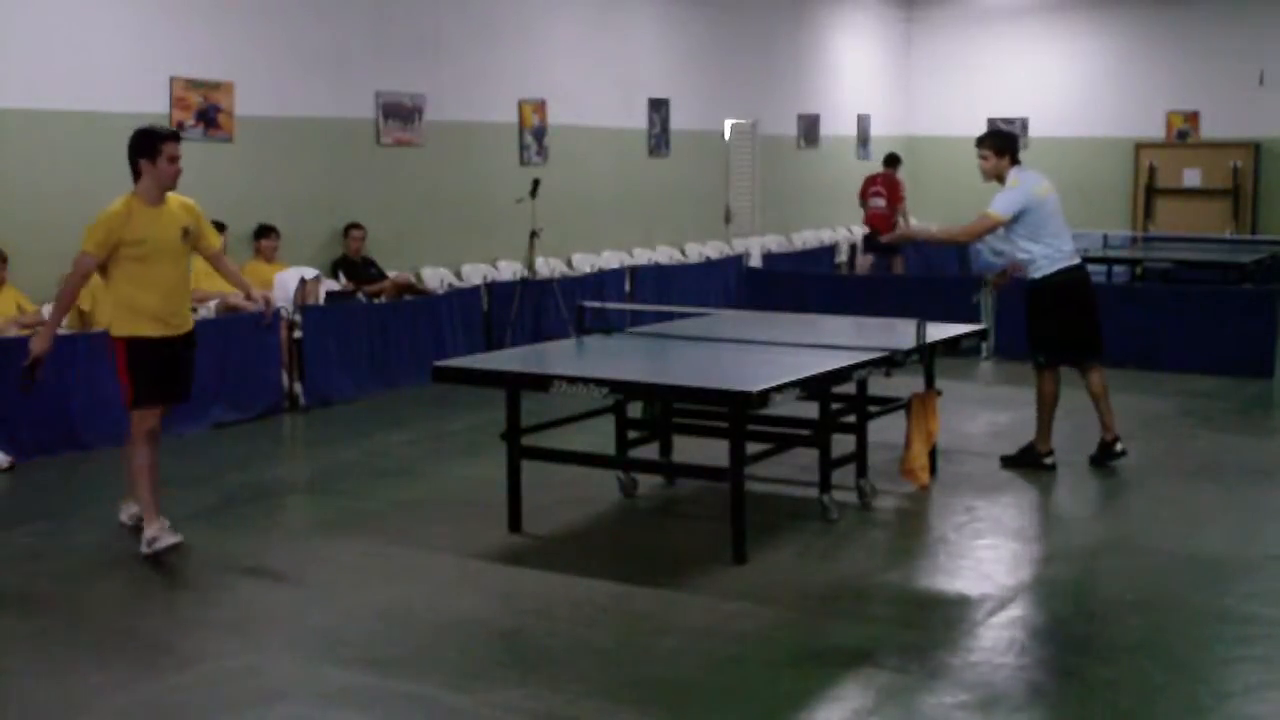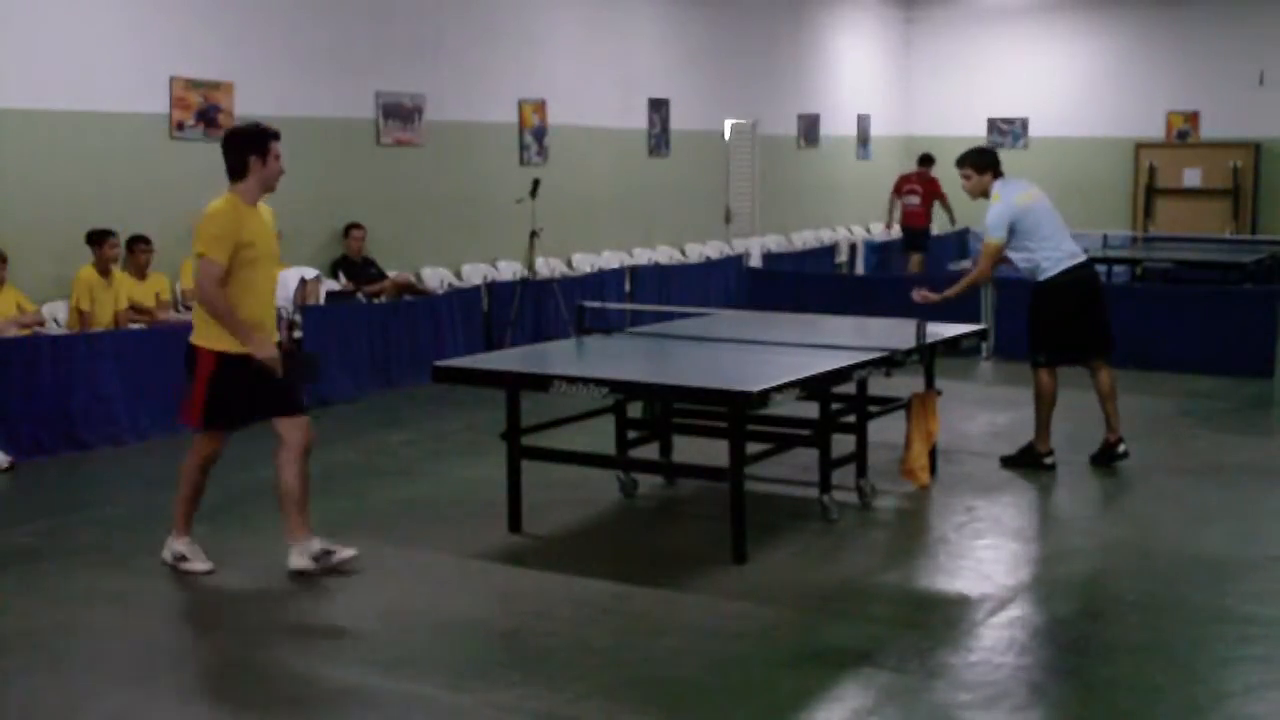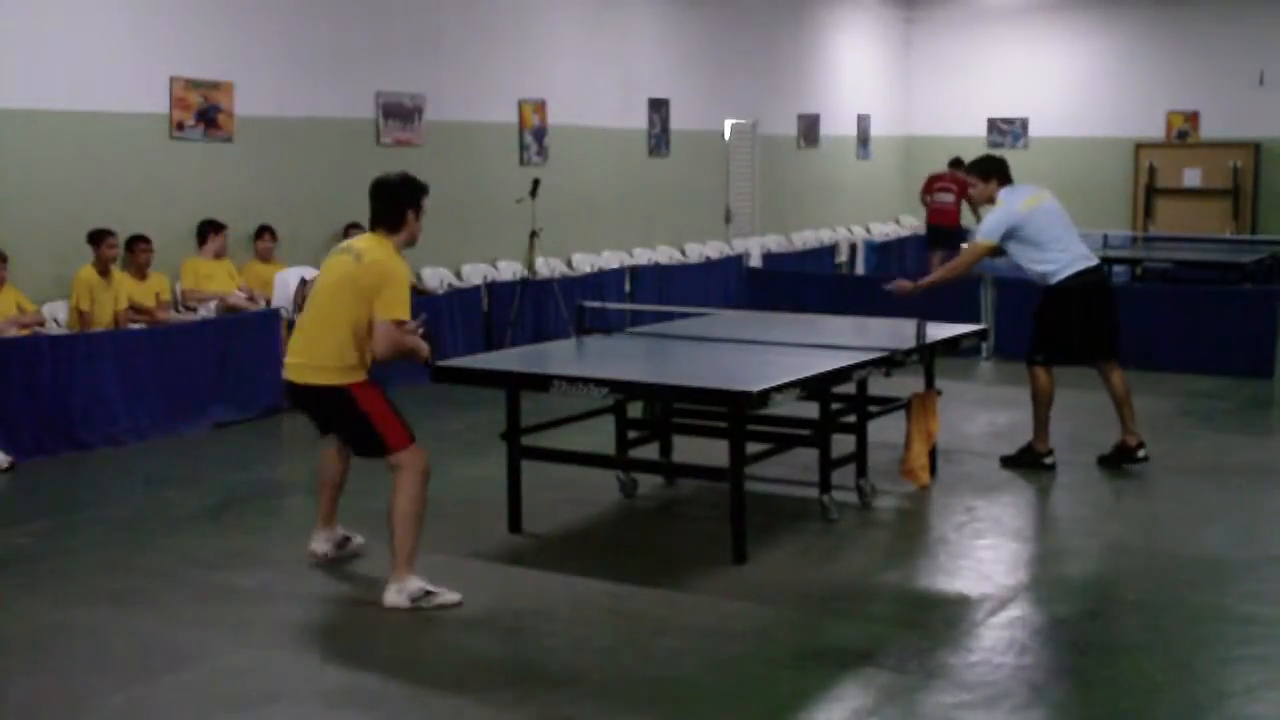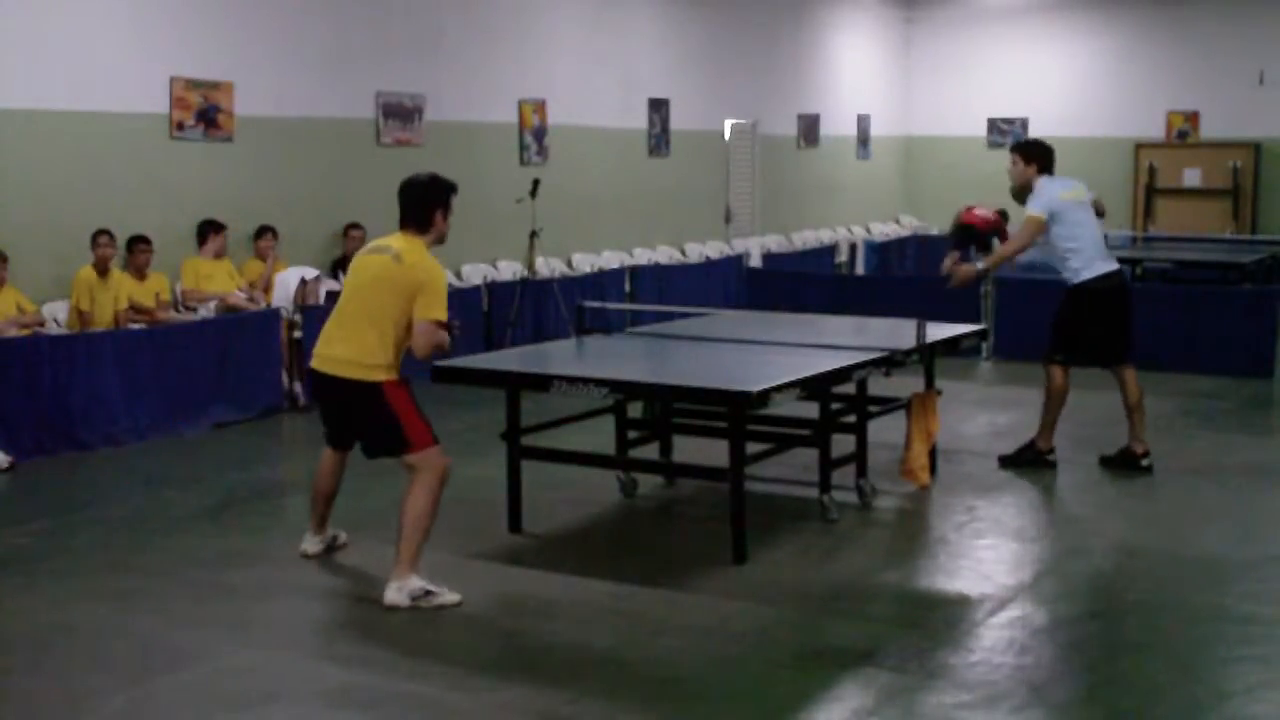
dt=0.5s
person 1, frame 1
left shoulder: (187, 210)
right shoulder: (116, 218)
left elbow: (217, 257)
right elbow: (77, 275)
left wrist: (250, 290)
right wrist: (48, 330)
left hip: (178, 332)
right hip: (135, 336)
left knee: (154, 424)
right knee: (146, 425)
left ankle: (135, 504)
right ankle: (151, 526)
person 1, frame 2
left shoulder: (261, 214)
right shoulder: (218, 216)
right elbow: (206, 290)
right wrist: (250, 341)
left hip: (262, 351)
right hip: (221, 352)
left knee: (296, 439)
right knee: (208, 447)
left ankle: (303, 545)
right ankle: (178, 539)
person 1, frame 3
left shoulder: (349, 248)
right shoulder: (391, 268)
right elbow: (383, 347)
left wrist: (399, 336)
right wrist: (412, 346)
left hip: (300, 371)
right hip: (334, 377)
left knee: (343, 436)
right knee: (412, 464)
left ankle: (326, 534)
right ankle: (403, 583)
person 1, frame 4
left shoulder: (370, 250)
right shoulder: (428, 270)
right elbow: (422, 346)
left wrist: (426, 328)
right wrist: (443, 338)
left hip: (325, 367)
right hip: (370, 377)
left knee: (336, 448)
right knee: (431, 467)
left ankle: (317, 535)
right ankle: (403, 581)
person 2, frame 1
left shoulder: (1015, 192)
right shoulder: (1032, 180)
left elbow: (969, 234)
left wrist: (914, 234)
right wrist: (1014, 265)
left hip: (1052, 284)
right hip: (1072, 275)
left knee: (1047, 366)
right knee: (1087, 361)
left ankle: (1042, 449)
right ankle: (1110, 438)
person 2, frame 2
left shoulder: (1000, 209)
right shoulder: (1021, 187)
left elbow: (983, 273)
left wrist: (942, 296)
right wrist: (996, 257)
left hip: (1057, 284)
right hip: (1082, 274)
left knee: (1044, 365)
right knee: (1096, 359)
left ankle: (1042, 449)
right ankle: (1114, 438)
person 2, frame 3
left shoulder: (1002, 214)
right shoulder: (1034, 193)
left elbow: (962, 265)
left wrist: (916, 286)
right wrist: (995, 249)
left hip: (1067, 288)
right hip: (1094, 277)
left knee: (1039, 363)
right knee: (1107, 362)
left ankle: (1040, 449)
right ankle: (1131, 440)
person 2, frame 4
left shoulder: (1042, 196)
right shoulder: (1071, 185)
left elbow: (1021, 241)
right elbow: (1100, 210)
left wrist: (979, 267)
left hip: (1088, 288)
right hip: (1112, 280)
left knee: (1057, 363)
right knee: (1121, 365)
left ankle: (1042, 447)
right ankle: (1137, 449)
